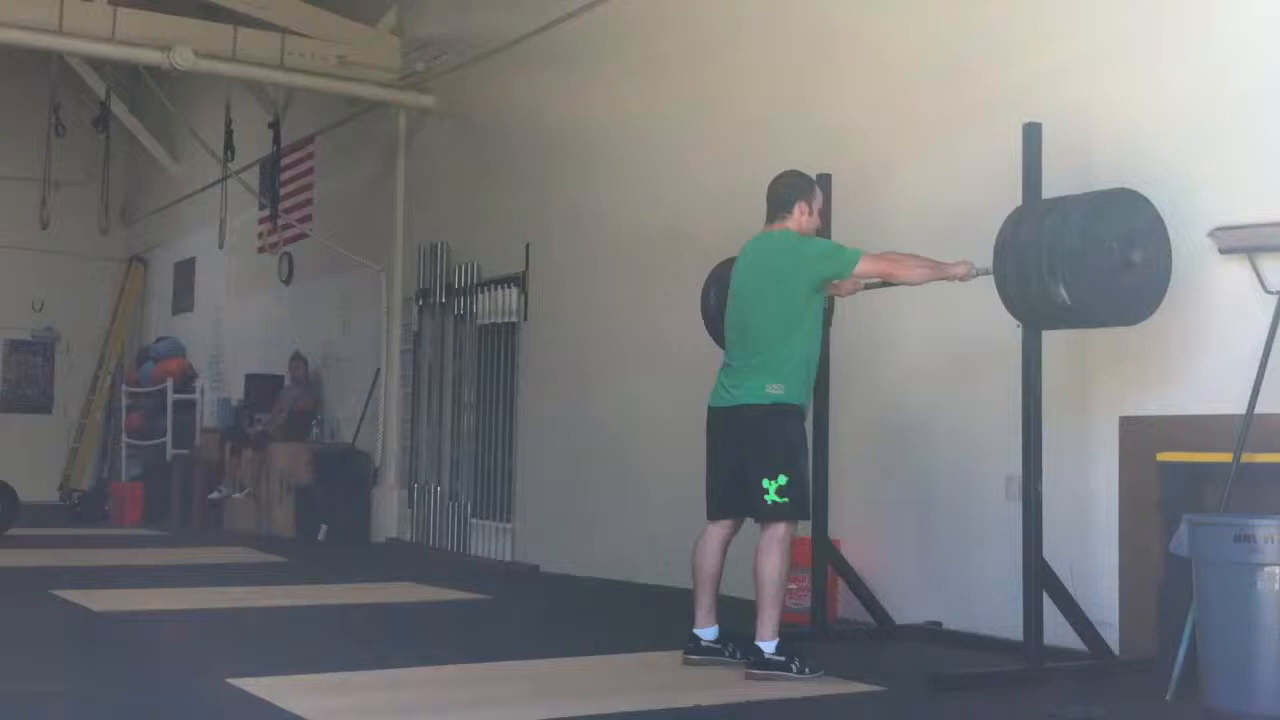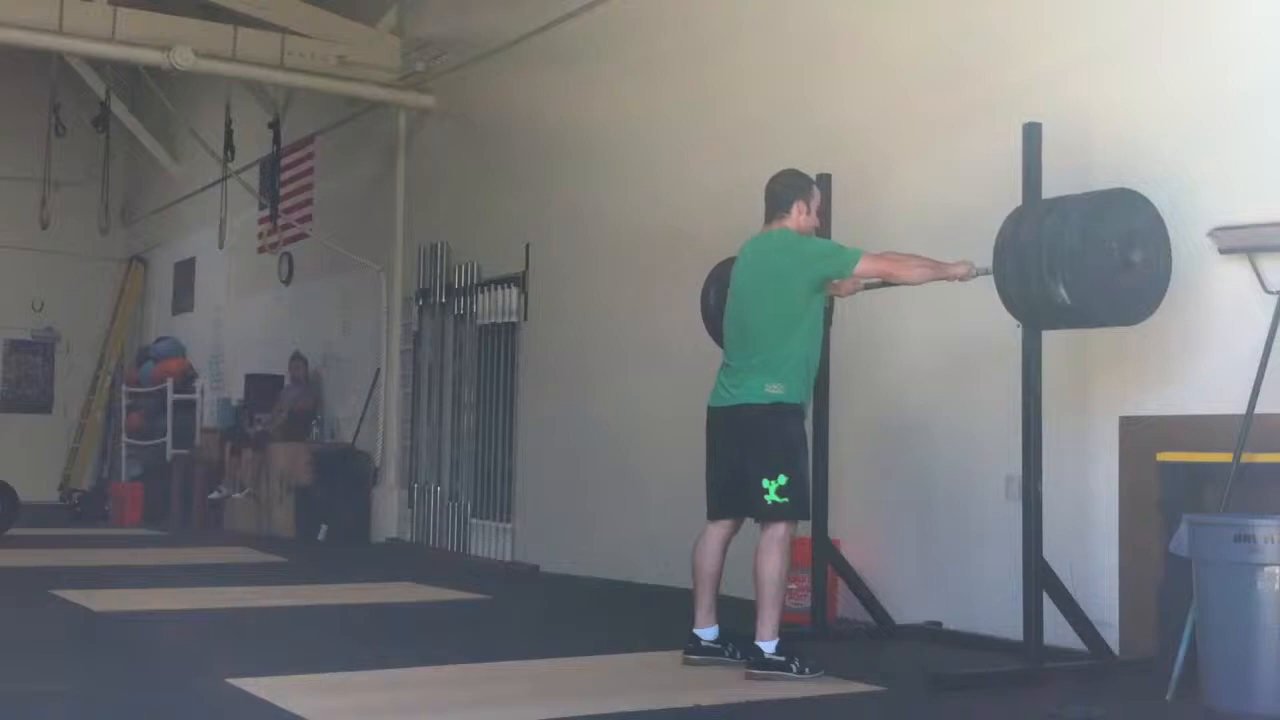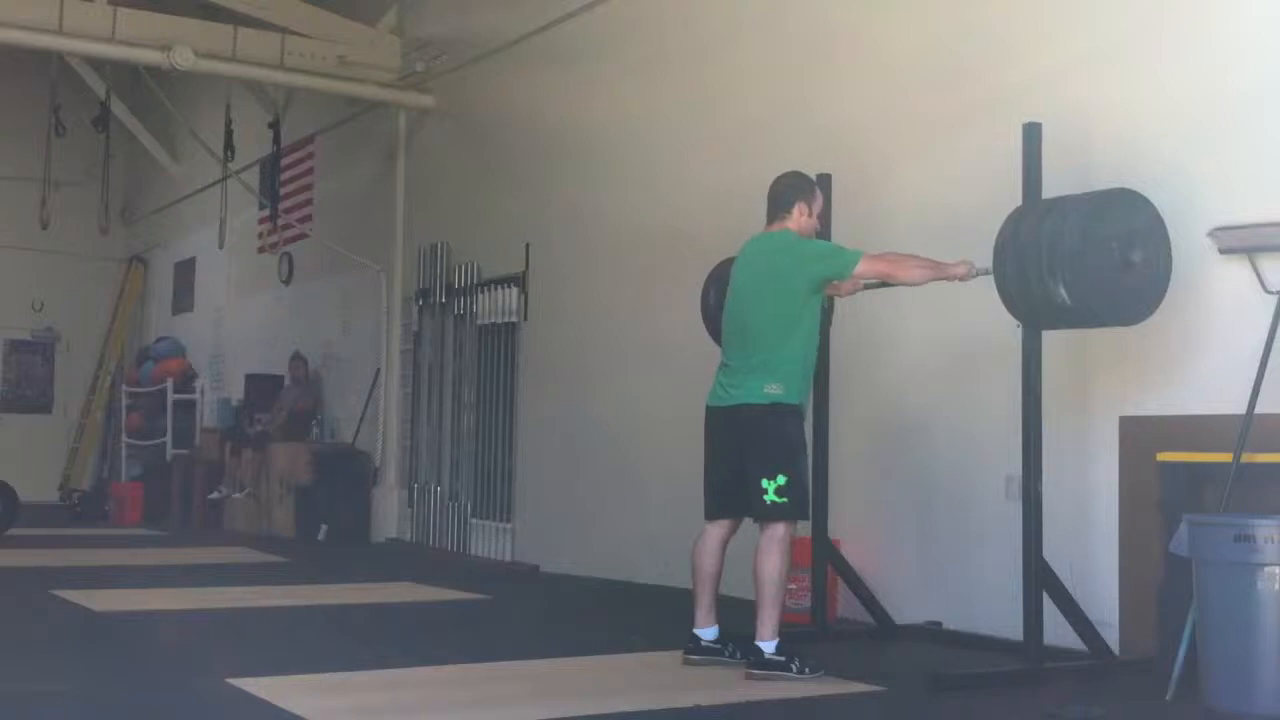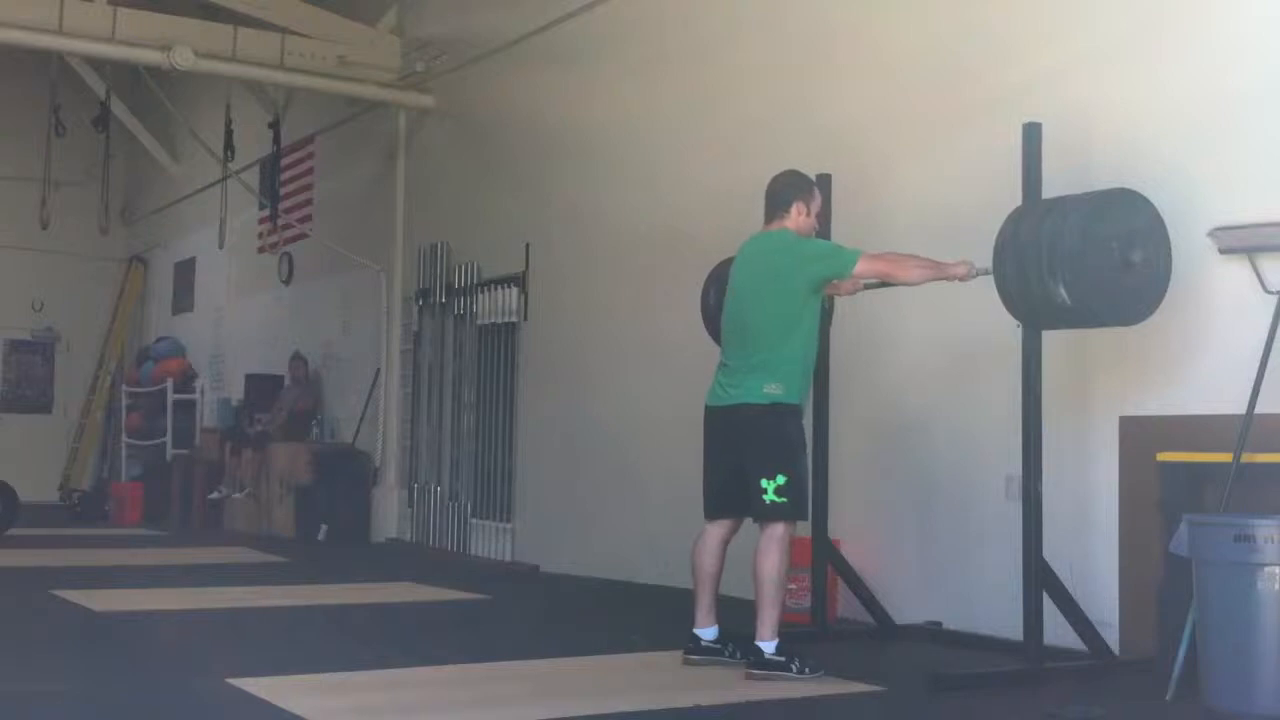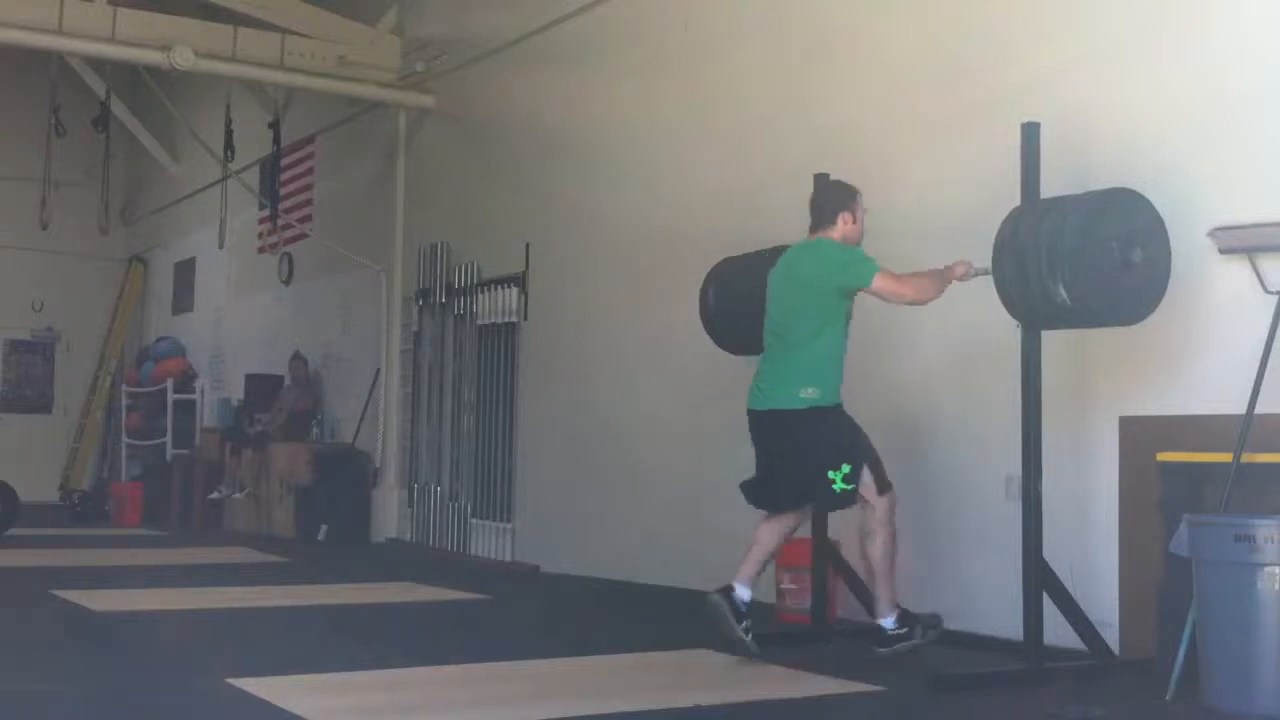
dt=0.3s
person 1, frame 1
left shoulder: (753, 252)
right shoulder: (803, 251)
right elbow: (889, 266)
left wrist: (832, 289)
right wrist: (950, 269)
left hip: (729, 407)
right hip: (769, 408)
left knee: (722, 520)
right knee: (777, 524)
left ankle: (704, 636)
right ankle: (767, 649)
person 1, frame 2
left shoulder: (752, 252)
right shoulder: (803, 250)
right elbow: (889, 267)
left wrist: (829, 289)
right wrist: (949, 270)
left hip: (728, 407)
right hip: (769, 409)
left knee: (722, 521)
right knee: (777, 524)
left ankle: (704, 636)
right ankle: (768, 650)
person 1, frame 3
left shoulder: (752, 252)
right shoulder: (801, 252)
right elbow: (889, 267)
left wrist: (831, 289)
right wrist: (949, 270)
left hip: (726, 407)
right hip: (767, 408)
left knee: (720, 521)
right knee: (777, 525)
left ankle: (704, 637)
right ankle: (767, 650)
person 1, frame 4
left shoulder: (751, 252)
right shoulder: (801, 251)
right elbow: (888, 267)
left wrist: (830, 288)
right wrist: (950, 270)
left hip: (725, 407)
right hip: (767, 409)
left knee: (720, 521)
right knee: (777, 525)
left ankle: (703, 636)
right ankle: (767, 651)
person 1, frame 5
left shoulder: (788, 263)
right shoulder: (842, 258)
right elbow: (906, 292)
right wrist: (951, 273)
left hip: (766, 407)
right hip: (808, 406)
left knee: (790, 509)
right knee: (878, 504)
left ankle: (738, 593)
right ankle: (892, 622)
